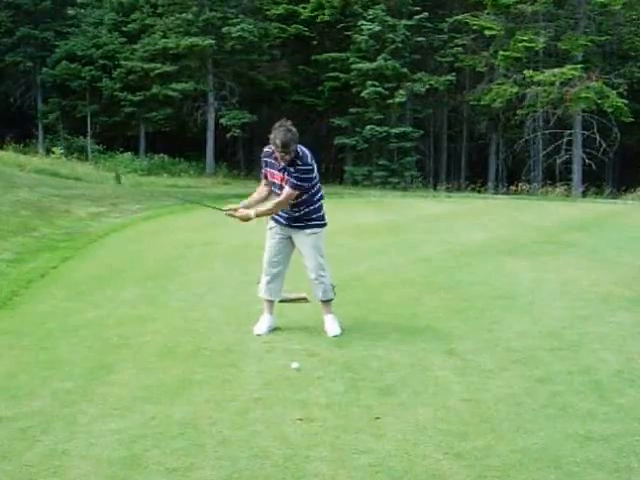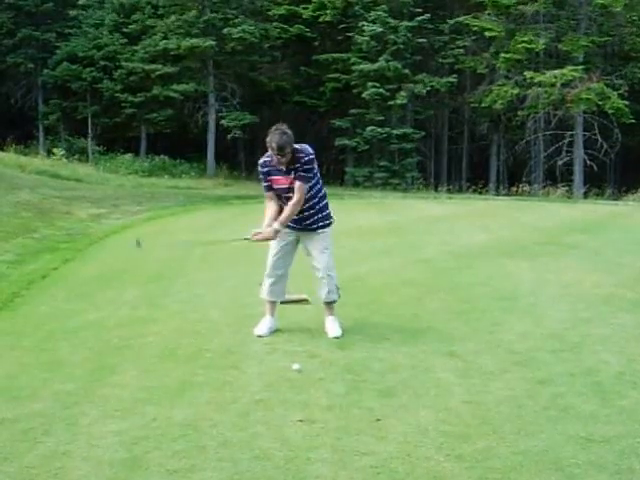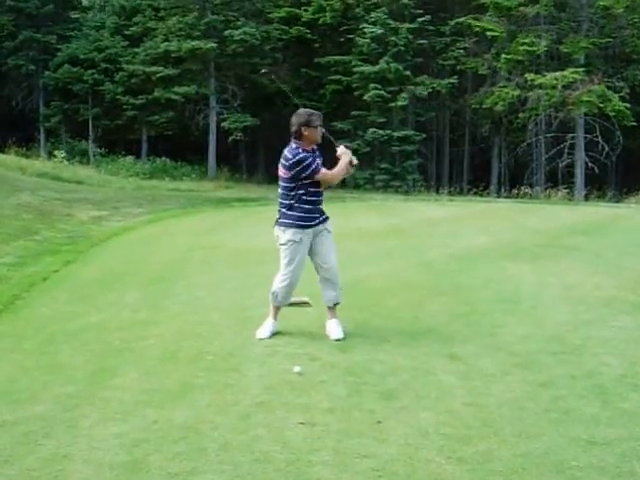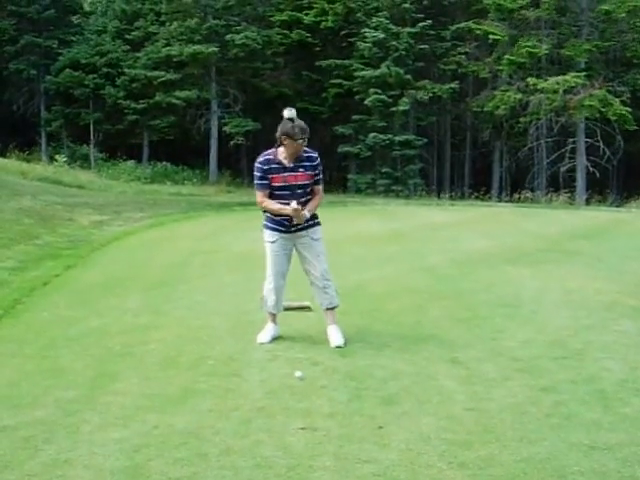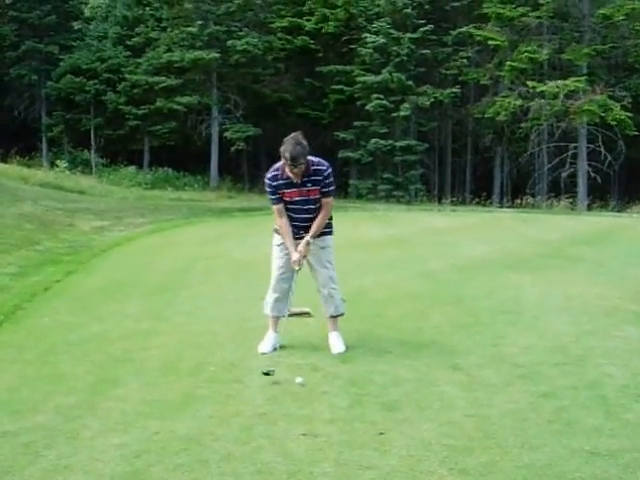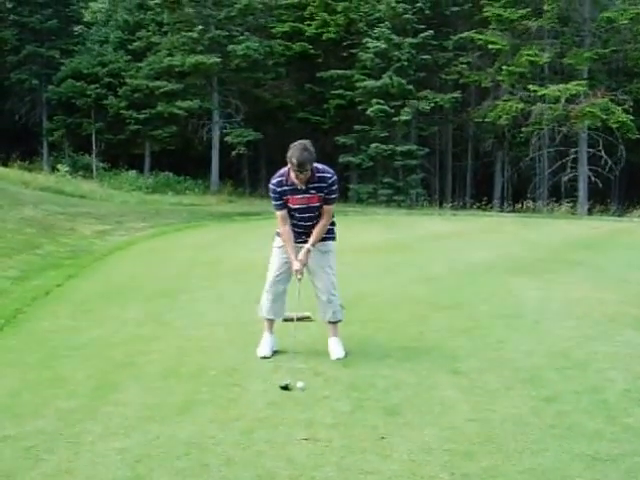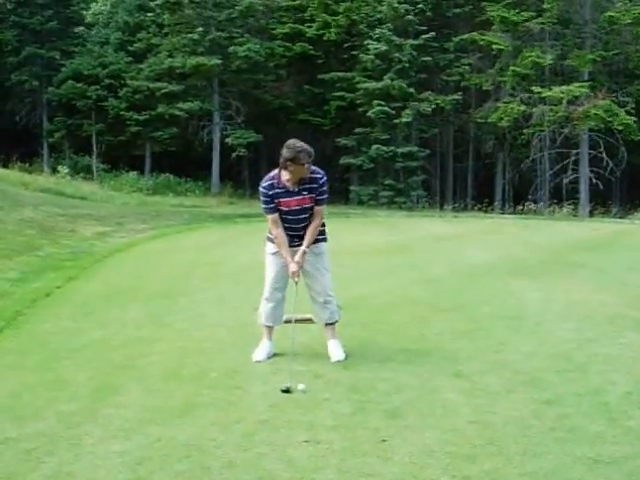
dt=0.7s
person 1, frame 1
left shoulder: (305, 163)
right shoulder: (267, 154)
left elbow: (285, 200)
right elbow: (266, 186)
left wrist: (253, 214)
right wrist: (243, 206)
left hip: (308, 224)
right hip: (280, 222)
left knee: (317, 269)
right knee: (271, 267)
left ankle: (329, 316)
right ankle: (268, 316)
person 1, frame 2
left shoulder: (306, 156)
right shoulder: (265, 164)
left elbow: (298, 199)
right elbow: (272, 200)
left wrist: (276, 228)
right wrist: (267, 225)
left hip: (316, 223)
right hip: (286, 224)
left knee: (325, 269)
right knee: (274, 268)
left ankle: (330, 317)
right ankle: (269, 317)
person 1, frame 3
left shoulder: (311, 151)
right shoulder: (295, 155)
left elbow: (326, 180)
right elbow: (330, 179)
left wrist: (346, 162)
right wrist: (344, 160)
left hip: (319, 223)
right hip: (294, 227)
left knee: (329, 269)
right knee: (288, 274)
left ankle: (332, 319)
right ankle: (272, 319)
person 1, frame 4
left shoulder: (312, 159)
right shoulder: (264, 162)
left elbow: (318, 193)
right elbow: (262, 201)
left wrist: (306, 212)
right wrist: (287, 210)
left hip: (308, 228)
right hip: (277, 230)
left knee: (320, 275)
right knee: (274, 277)
left ankle: (332, 325)
right ankle: (272, 324)
person 1, frame 5
left shoulder: (323, 169)
right shoulder: (272, 176)
left elbow: (326, 209)
right elbow: (280, 216)
left wrist: (307, 241)
right wrist: (292, 250)
left hip: (318, 235)
right hip: (285, 236)
left knee: (327, 282)
right knee: (278, 282)
left ankle: (334, 332)
right ankle: (272, 333)
person 1, frame 6
left shoulder: (328, 177)
right shoulder: (277, 182)
left elbow: (326, 217)
right elbow: (283, 222)
left wrist: (308, 249)
right wrist: (293, 257)
left hip: (320, 240)
right hip: (286, 240)
left knee: (327, 288)
right knee: (274, 284)
left ankle: (334, 338)
right ankle: (268, 336)
person 1, frame 7
left shoulder: (318, 178)
right shoulder: (268, 185)
left elbow: (317, 218)
right elbow: (275, 226)
left wrist: (303, 251)
right wrist: (289, 260)
left hip: (312, 242)
right hip: (279, 244)
left knee: (322, 289)
right knee: (272, 291)
left ankle: (332, 340)
right ankle: (266, 341)
